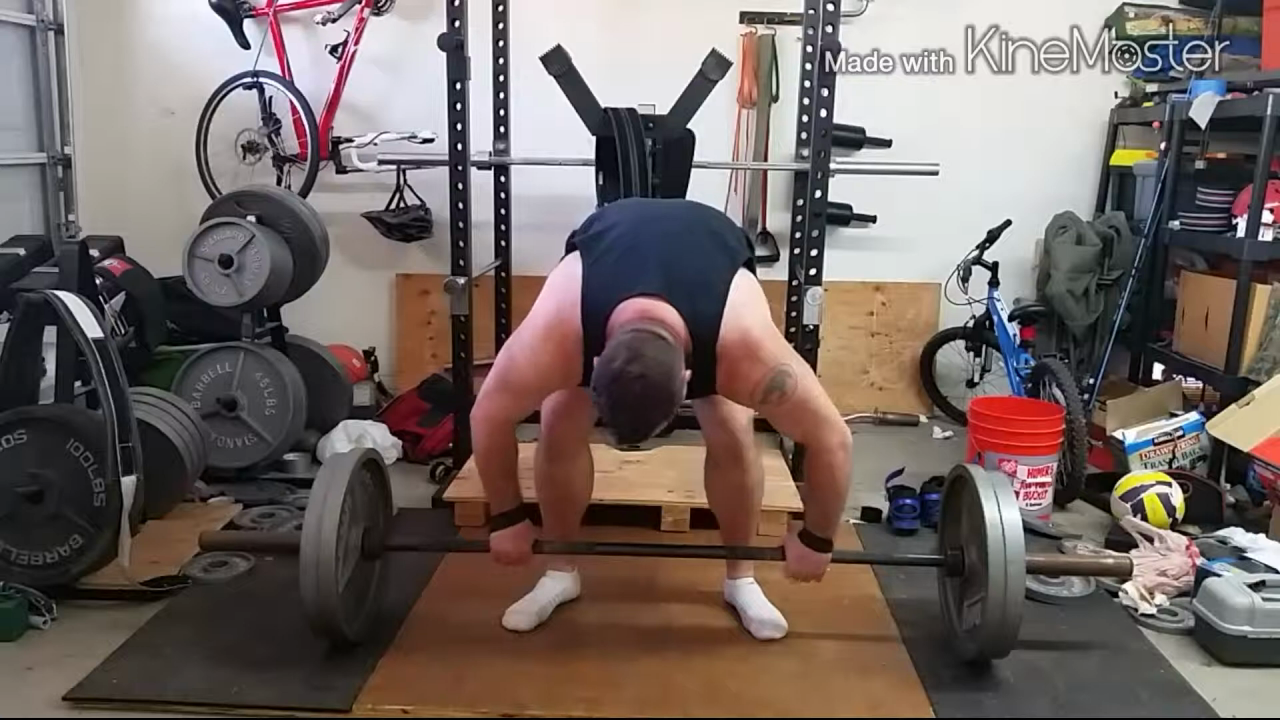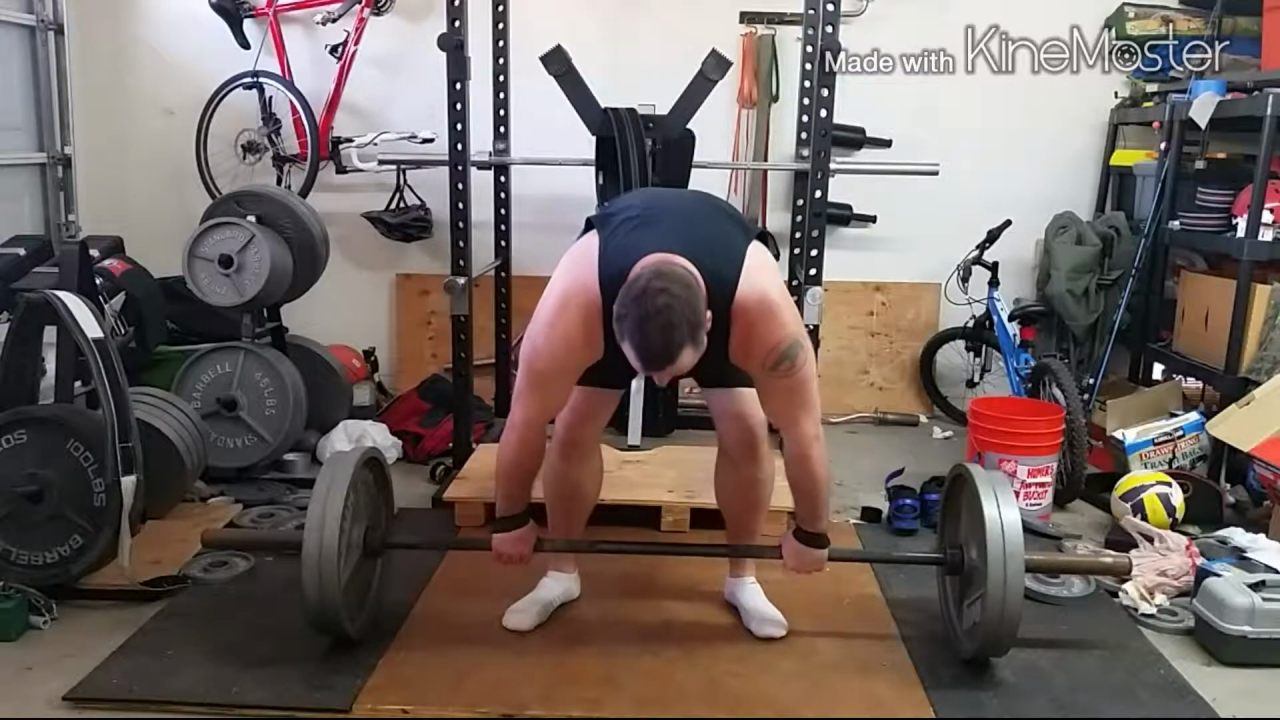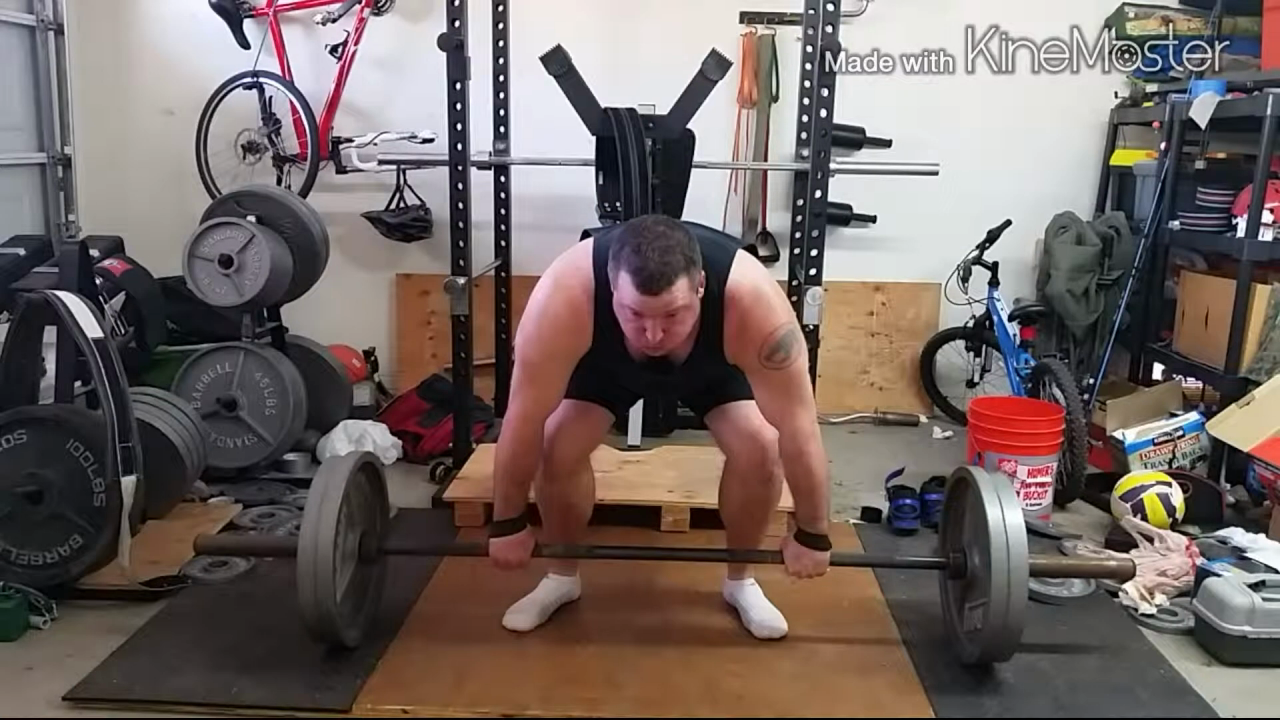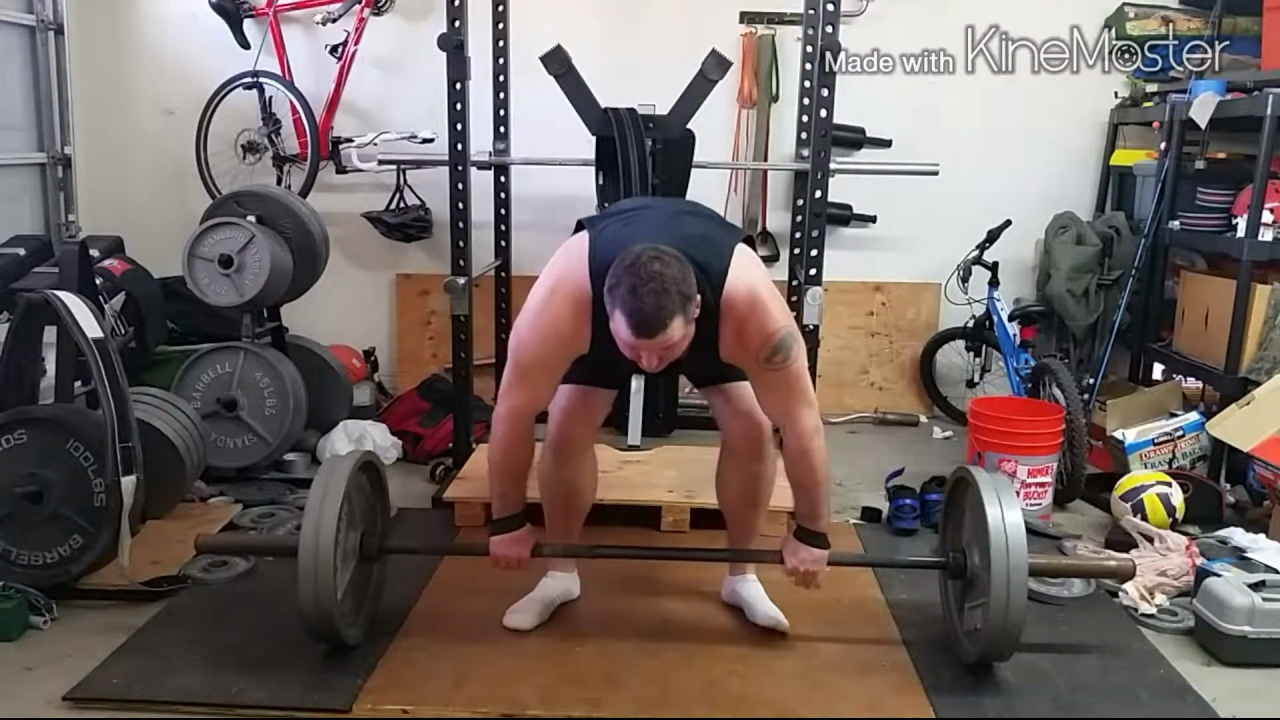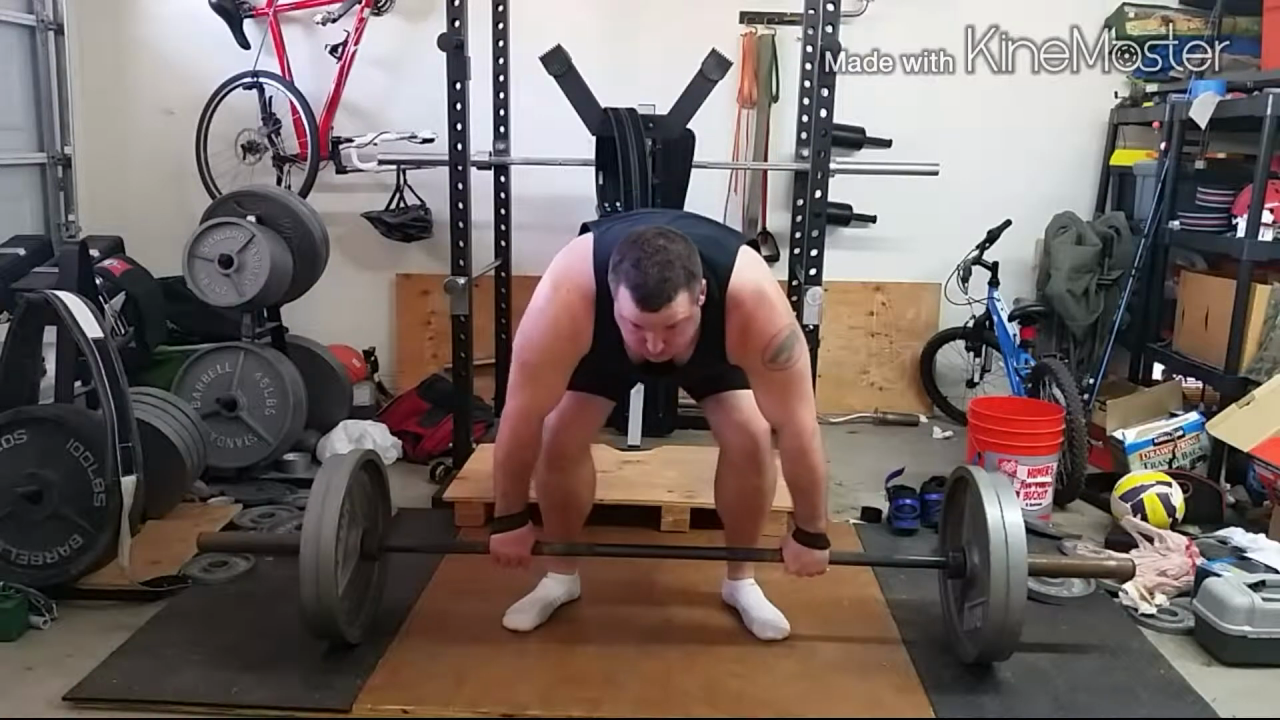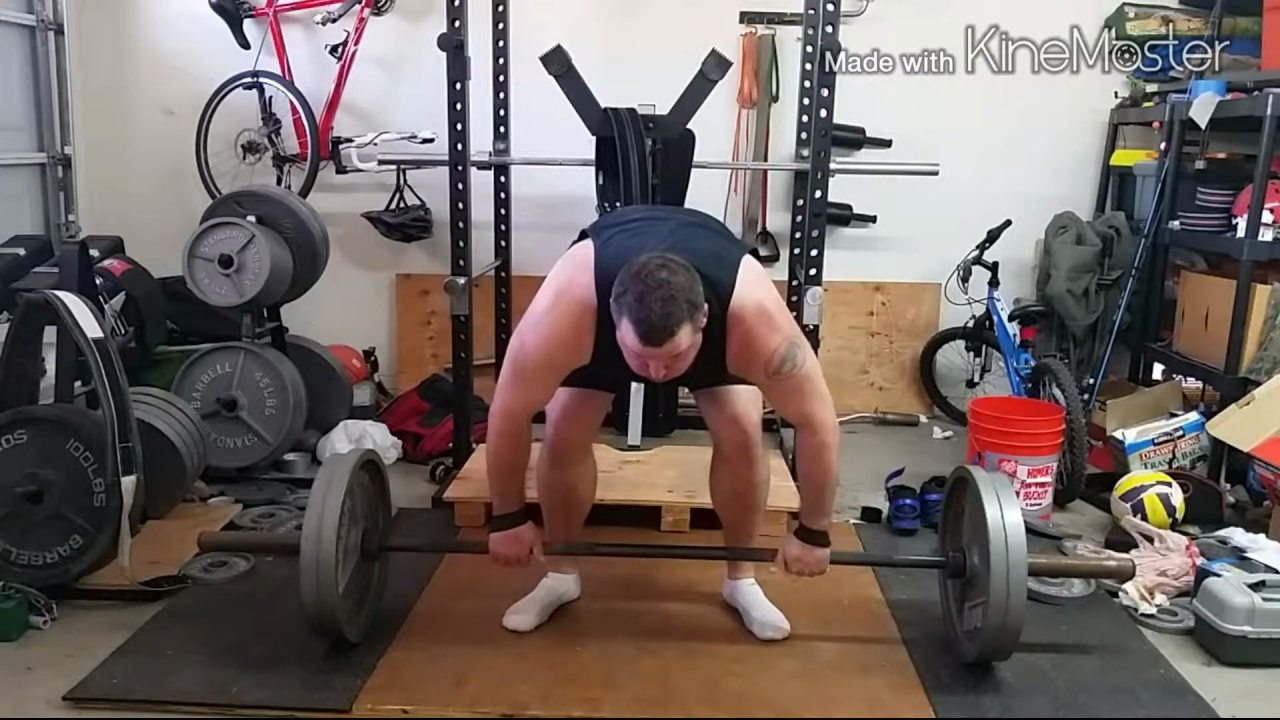
dt=0.7s
person 1, frame 1
left shoulder: (746, 349)
right shoulder: (554, 339)
left elbow: (831, 438)
right elbow: (489, 415)
left wrist: (816, 540)
right wrist: (507, 518)
left knee: (732, 437)
right knee: (558, 429)
left ankle: (740, 577)
right ankle: (560, 571)
person 1, frame 2
left shoulder: (762, 311)
right shoulder: (572, 309)
left elbow: (802, 430)
right elbow: (527, 421)
left wrist: (810, 533)
right wrist: (511, 520)
left hip: (726, 274)
right hip: (609, 271)
left knee: (746, 432)
right knee: (572, 429)
left ankle: (742, 576)
right ankle: (562, 572)
person 1, frame 3
left shoulder: (753, 302)
right shoulder: (566, 295)
left elbow: (798, 427)
right elbow: (525, 418)
left wrist: (812, 535)
right wrist: (507, 524)
left knee: (760, 451)
right knee: (557, 448)
left ankle: (741, 579)
right ankle: (562, 575)
person 1, frame 4
left shoulder: (749, 307)
right shoulder: (562, 302)
left elbow: (800, 423)
right elbow: (514, 413)
left wrist: (811, 534)
right wrist: (507, 522)
left knee: (751, 429)
right knee: (567, 430)
left ankle: (741, 576)
right ankle: (561, 572)
person 1, frame 5
left shoulder: (754, 303)
right shoulder: (567, 297)
left elbow: (797, 425)
right elbow: (523, 414)
left wrist: (810, 533)
right wrist: (509, 520)
left knee: (750, 440)
right knee: (561, 436)
left ankle: (740, 579)
right ankle: (560, 574)
person 1, frame 6
left shoulder: (754, 318)
right shoulder: (567, 310)
left elbow: (815, 421)
right elbow: (509, 412)
left wrist: (812, 532)
right wrist: (508, 519)
left knee: (741, 433)
right knee: (563, 432)
left ankle: (740, 577)
right ankle: (561, 572)
